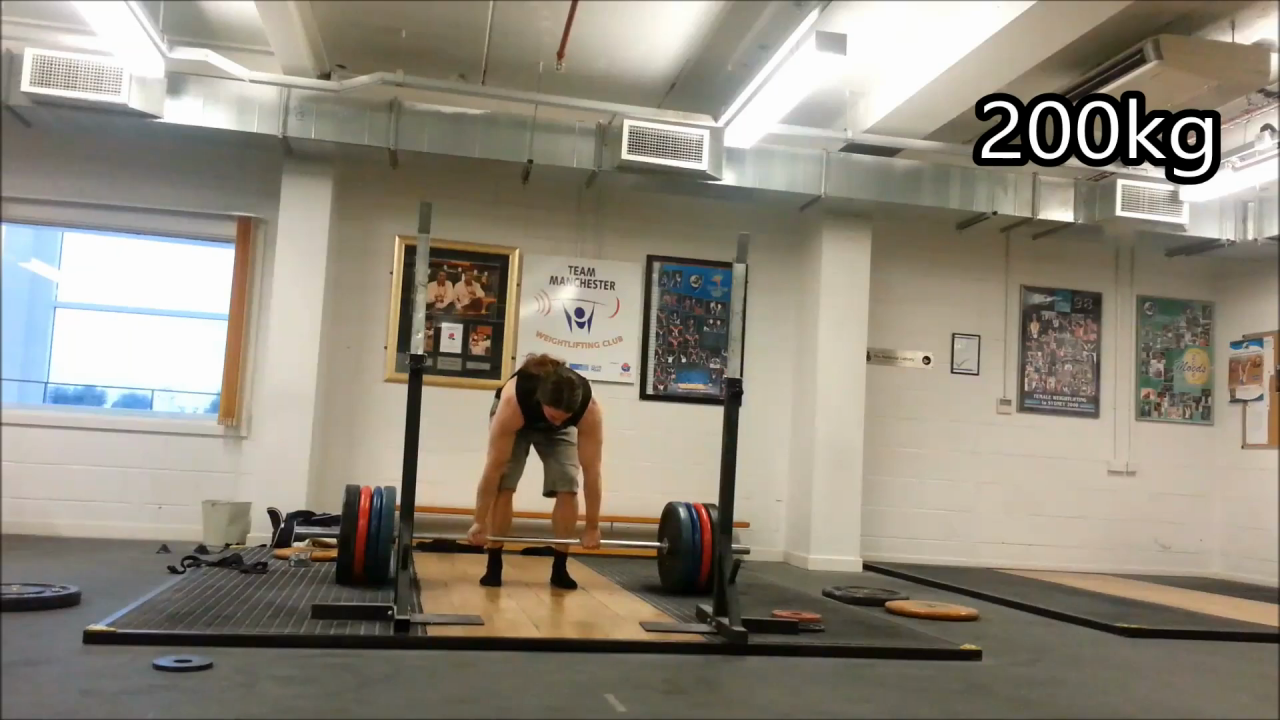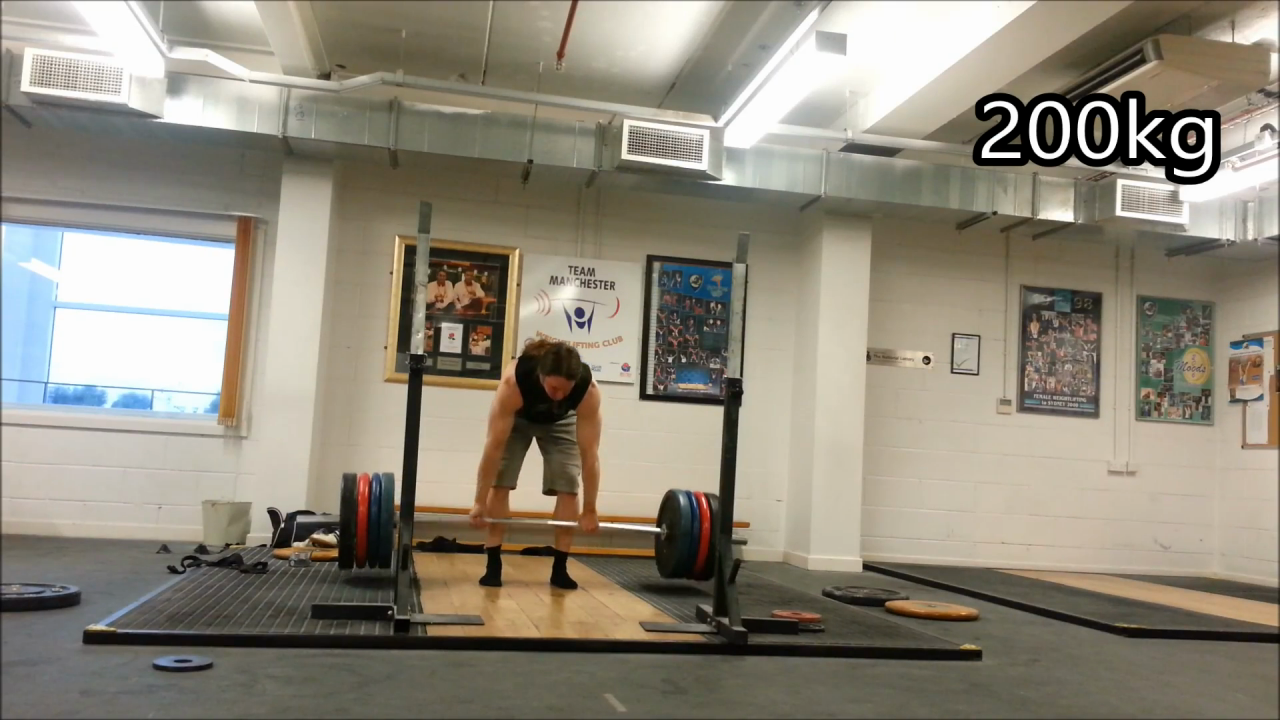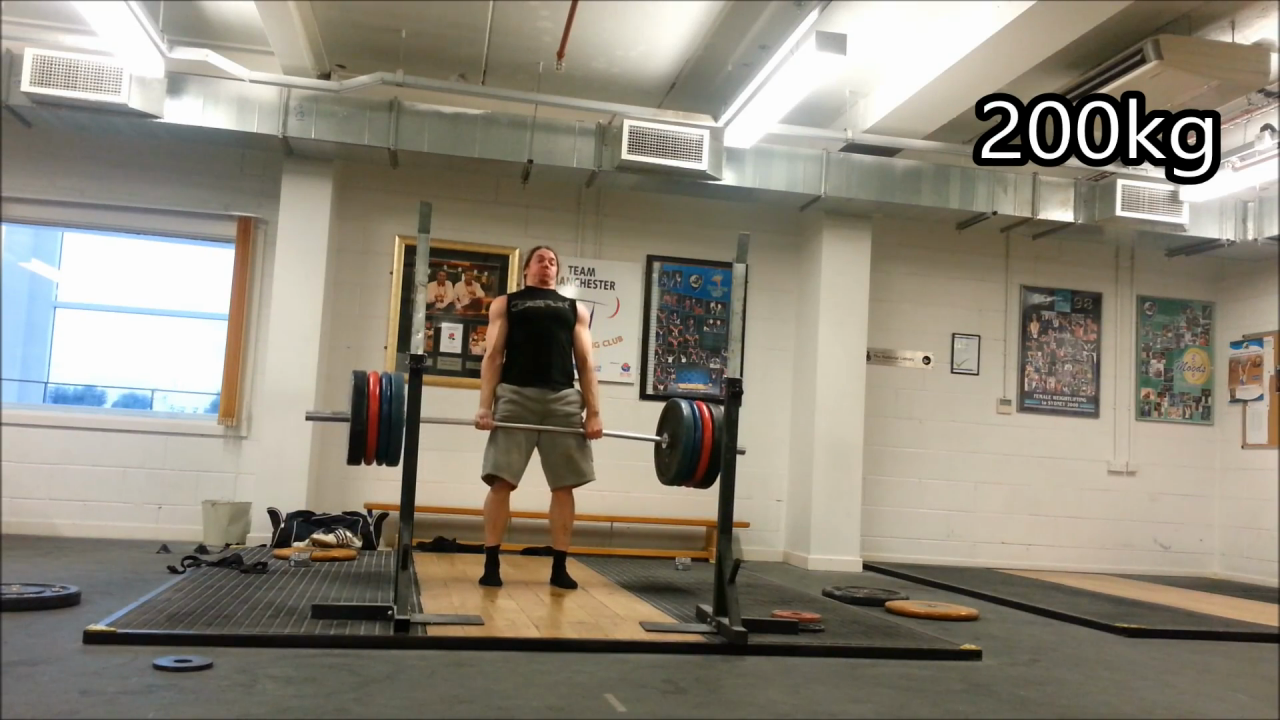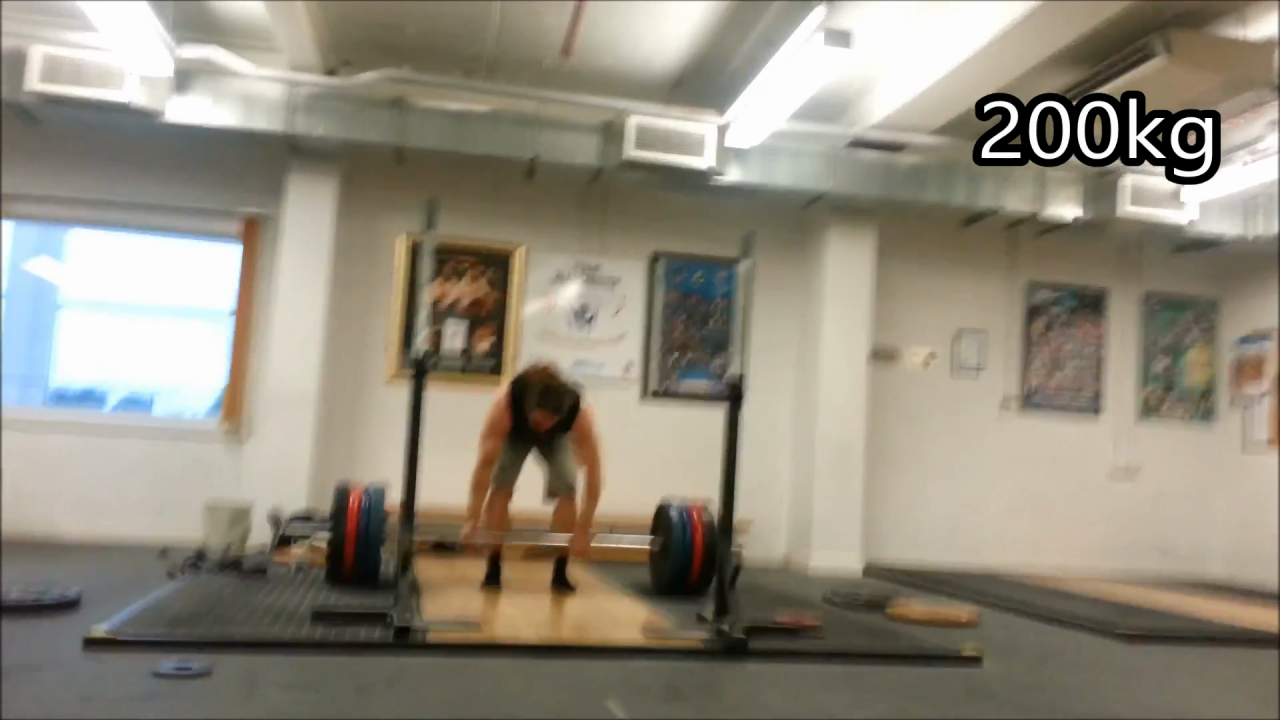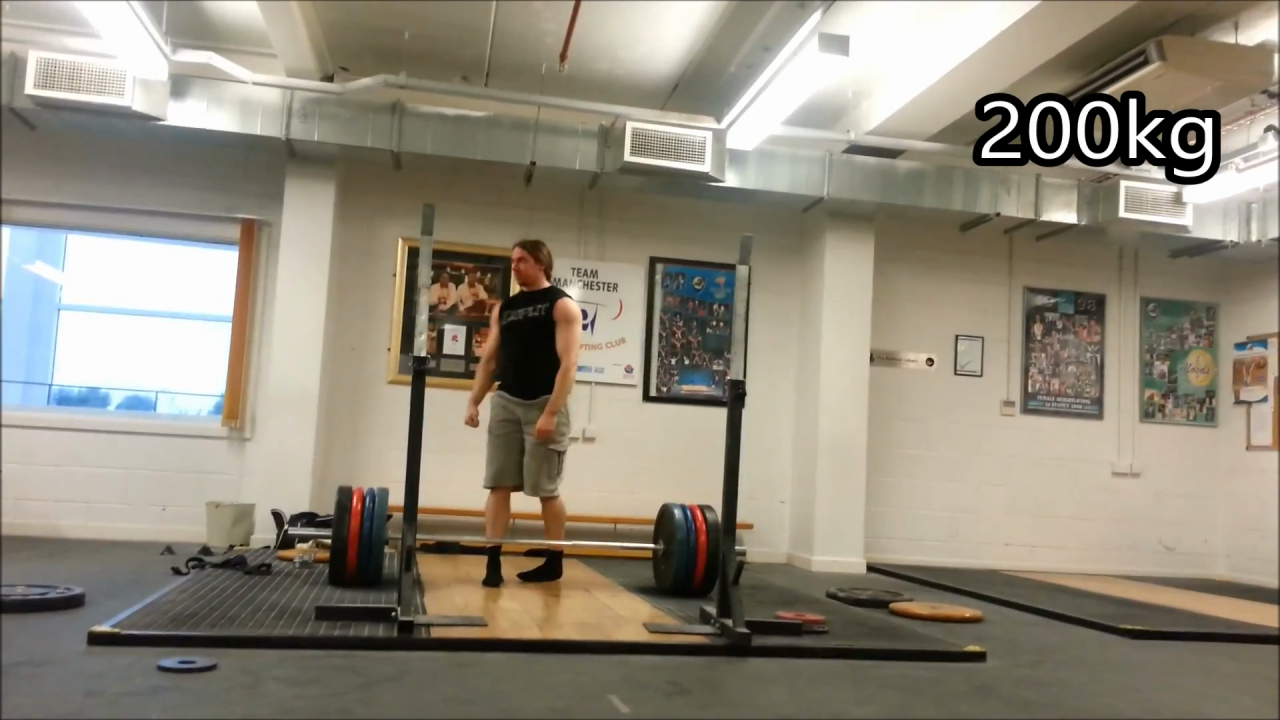
dt=1s
person 1, frame 1
left shoulder: (590, 409)
right shoulder: (512, 401)
left elbow: (592, 471)
right elbow: (494, 466)
left wrist: (592, 527)
right wrist: (479, 522)
left hip: (559, 433)
right hip: (516, 420)
left knee: (567, 487)
right knee: (503, 485)
left ankle: (559, 568)
right ankle: (494, 566)
person 1, frame 2
left shoulder: (588, 391)
right shoulder: (514, 381)
left elbow: (589, 454)
right elbow: (494, 446)
left wrist: (589, 510)
right wrist: (480, 503)
left hip: (561, 422)
right hip: (518, 417)
left knee: (568, 487)
right knee: (500, 483)
left ankle: (560, 569)
right ankle: (493, 566)
person 1, frame 3
left shoulder: (574, 308)
right shoulder: (506, 303)
left elbow: (585, 361)
right elbow: (493, 355)
left wrist: (593, 412)
right wrist: (485, 405)
left hip: (564, 400)
right hip: (516, 396)
left knee: (564, 486)
right knee: (501, 482)
left ankle: (559, 568)
right ankle: (491, 566)
person 1, frame 4
left shoulder: (580, 414)
right shoulder: (505, 404)
left elbow: (593, 475)
right elbow: (485, 464)
left wrist: (582, 531)
right wrist: (473, 520)
left hip: (559, 437)
right hip: (514, 432)
left knee: (566, 490)
right knee: (501, 486)
left ankle: (560, 572)
right ankle: (493, 569)
person 1, frame 5
left shoulder: (563, 305)
right shoulder: (504, 308)
left elbow: (568, 363)
right elbow: (490, 358)
left wrist: (551, 412)
right wrist: (474, 401)
left hip: (546, 405)
right hip: (506, 403)
left knee: (547, 489)
right knee: (498, 485)
left ankle: (553, 563)
right ankle: (494, 563)
